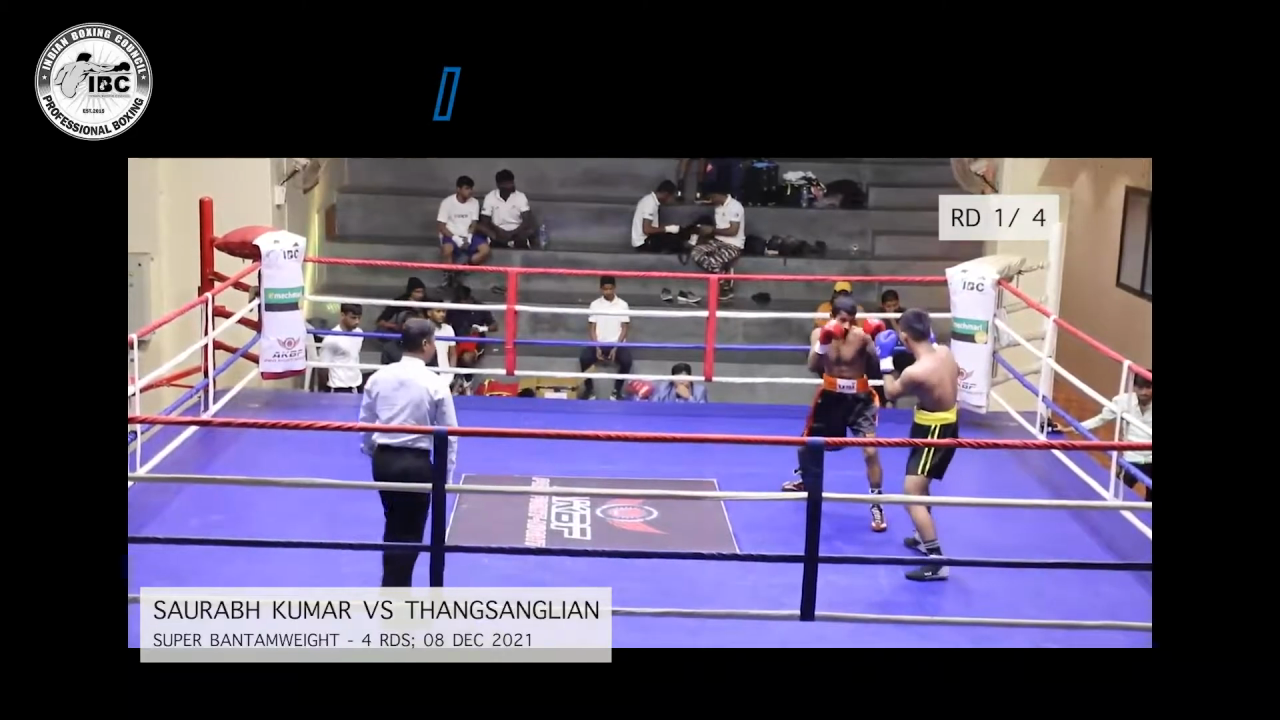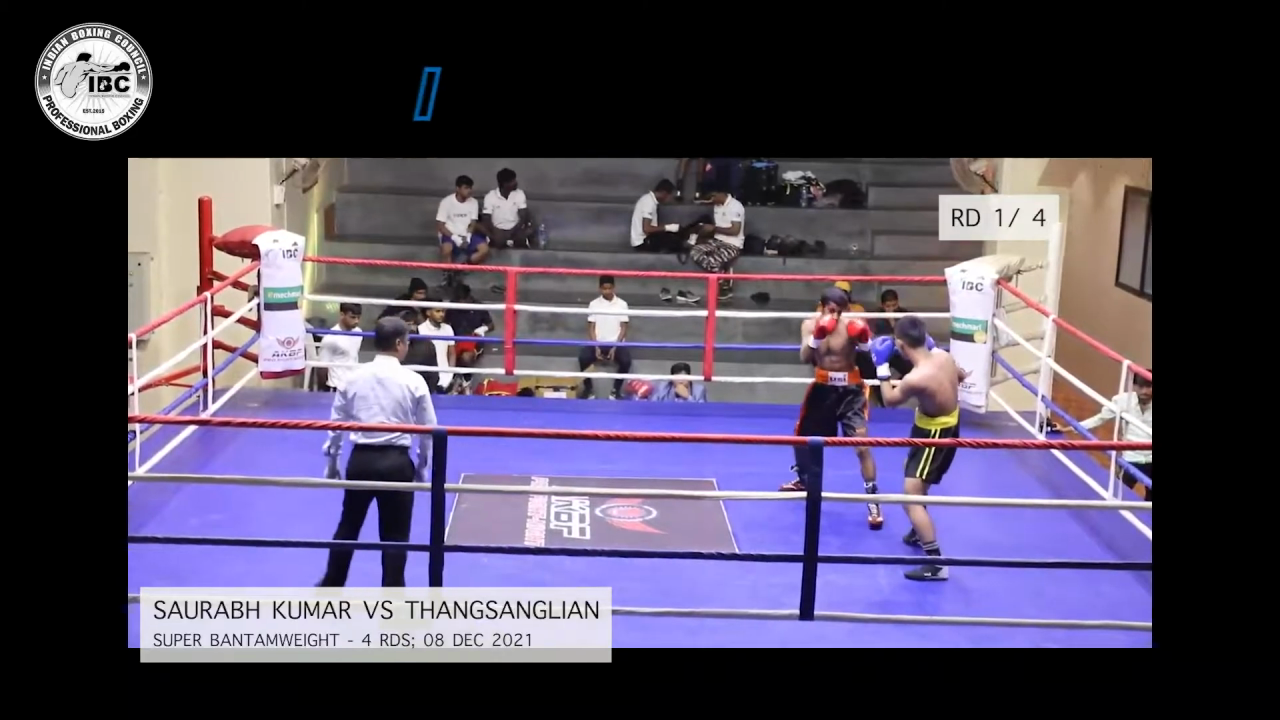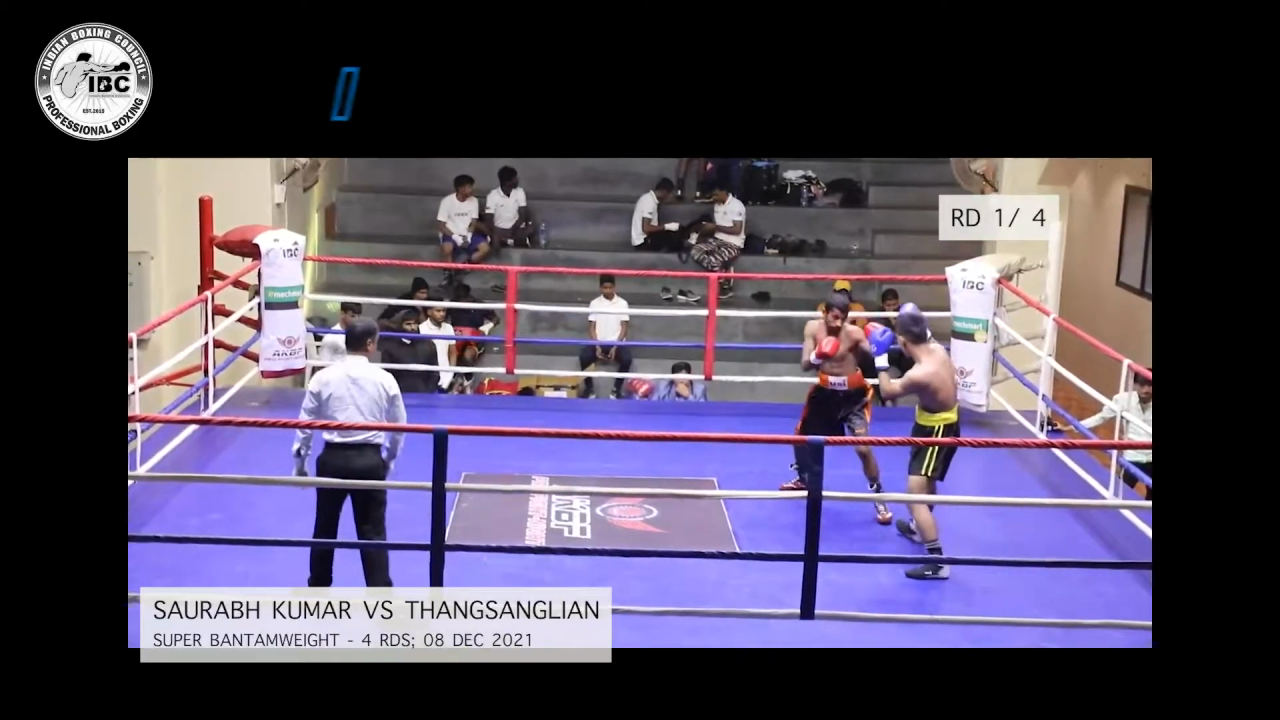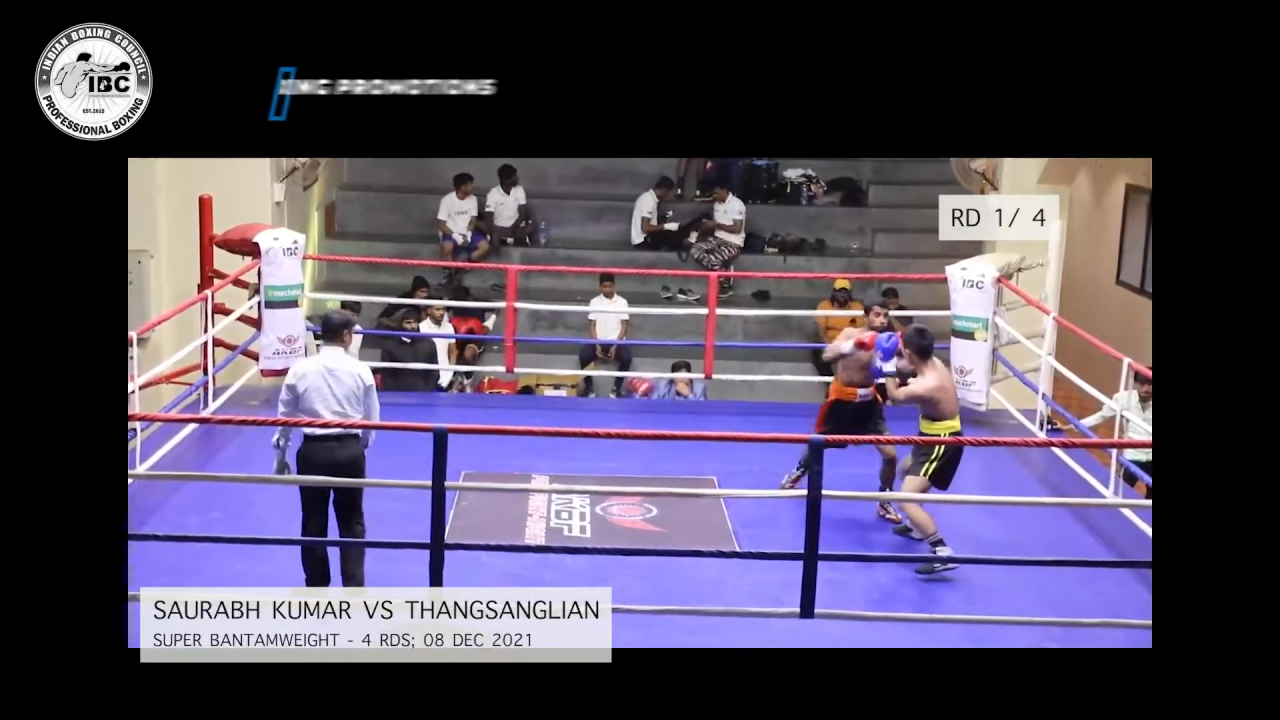
dt=0.2s
person 1, frame 1
left shoulder: (379, 377)
right shoulder: (435, 383)
left elbow: (365, 422)
right elbow: (448, 433)
left wrist: (373, 455)
right wrist: (447, 472)
left hip: (383, 460)
right hip: (415, 464)
left knee: (395, 529)
right knee: (408, 535)
left ankle: (393, 591)
person 1, frame 2
left shoulder: (353, 377)
right shoulder: (413, 381)
left elbow: (336, 423)
right elbow: (428, 428)
left wrist: (331, 461)
right wrist: (423, 465)
left hip: (361, 460)
right hip: (396, 462)
left knee: (348, 527)
right knee: (395, 536)
left ankle: (331, 586)
person 1, frame 3
left shoulder: (323, 377)
right shoulder: (384, 379)
left elbow: (306, 424)
right elbow: (398, 427)
left wrist: (299, 462)
right wrist: (390, 458)
left hip: (333, 458)
right hip: (369, 460)
left knee: (325, 528)
right knee: (372, 533)
left ankle: (318, 587)
person 1, frame 4
left shoulder: (300, 370)
right shoulder: (361, 371)
left elbow: (284, 416)
right elbow: (372, 418)
left wrist: (280, 454)
right wrist: (362, 446)
left hip: (313, 451)
right hip: (350, 451)
left knee: (314, 523)
right knee: (353, 522)
left ankle: (317, 587)
right ankle: (354, 587)
person 2, frame 1
left shoulder: (915, 371)
right shoulder: (945, 353)
left elbow: (892, 393)
right elbow: (955, 373)
right wrist: (930, 342)
left hip: (932, 432)
right hip: (946, 426)
left knee: (912, 496)
right knee: (920, 486)
left ankle: (937, 561)
right ankle: (924, 538)
person 2, frame 2
left shoulder: (916, 379)
right shoulder: (943, 356)
left elbow: (890, 400)
right elbow: (960, 376)
left wrist: (881, 365)
right wrist: (932, 346)
left hip: (933, 435)
right hip: (947, 429)
left knee: (912, 499)
right knee: (917, 486)
left ankle: (936, 564)
right ankle: (919, 533)
person 2, frame 3
left shoulder: (918, 375)
right shoulder: (939, 351)
left elbow: (888, 392)
left wrist: (880, 357)
right wrist: (921, 326)
left hip: (935, 432)
right hip: (945, 427)
left knee: (916, 497)
right knee: (925, 485)
left ankle: (936, 562)
right ankle: (919, 528)
person 2, frame 4
left shoulder: (924, 387)
right shoulder: (936, 364)
left elbow: (895, 396)
left wrist: (887, 363)
right wrist: (893, 363)
left hip: (941, 442)
right hip: (937, 437)
left knee: (906, 499)
right knee: (907, 471)
left ankle: (942, 552)
right ankle: (916, 526)
person 3, frame 1
left shoulder: (861, 336)
right shoulder: (819, 334)
left elbow: (878, 368)
right elbow: (813, 366)
left wrist: (877, 346)
right wrist: (824, 342)
left hip: (859, 398)
right hip: (831, 396)
left knee: (870, 452)
right knee: (806, 445)
left ankle: (877, 506)
right ankle: (807, 482)
person 3, frame 2
left shoulder: (850, 326)
right shoulder: (809, 325)
right elbow: (805, 358)
left wrist: (864, 341)
right wrist: (816, 335)
left hip: (850, 390)
right hip: (823, 388)
left knee: (862, 446)
right knee: (801, 439)
left ankle: (872, 501)
right ankle: (804, 481)
person 3, frame 3
left shoulder: (854, 333)
right shoulder: (813, 328)
right elbow: (805, 365)
right wrist: (817, 356)
left hip: (852, 394)
right hip: (825, 391)
left knee: (863, 448)
left ankle: (878, 498)
right ankle: (804, 480)
person 3, frame 4
right shoulder: (850, 334)
right elbow: (828, 356)
right wrist: (852, 346)
left hip: (867, 402)
right hip: (841, 400)
left knee: (890, 454)
left ankle: (884, 503)
right ankle: (798, 473)
